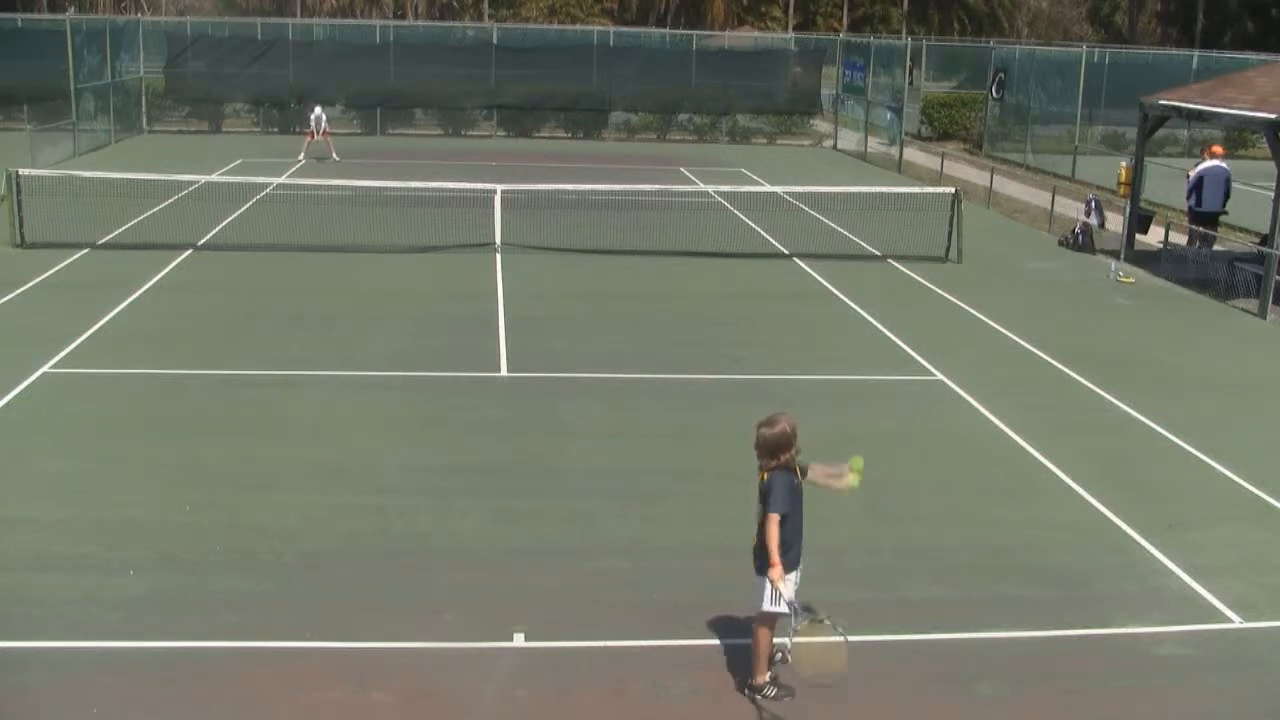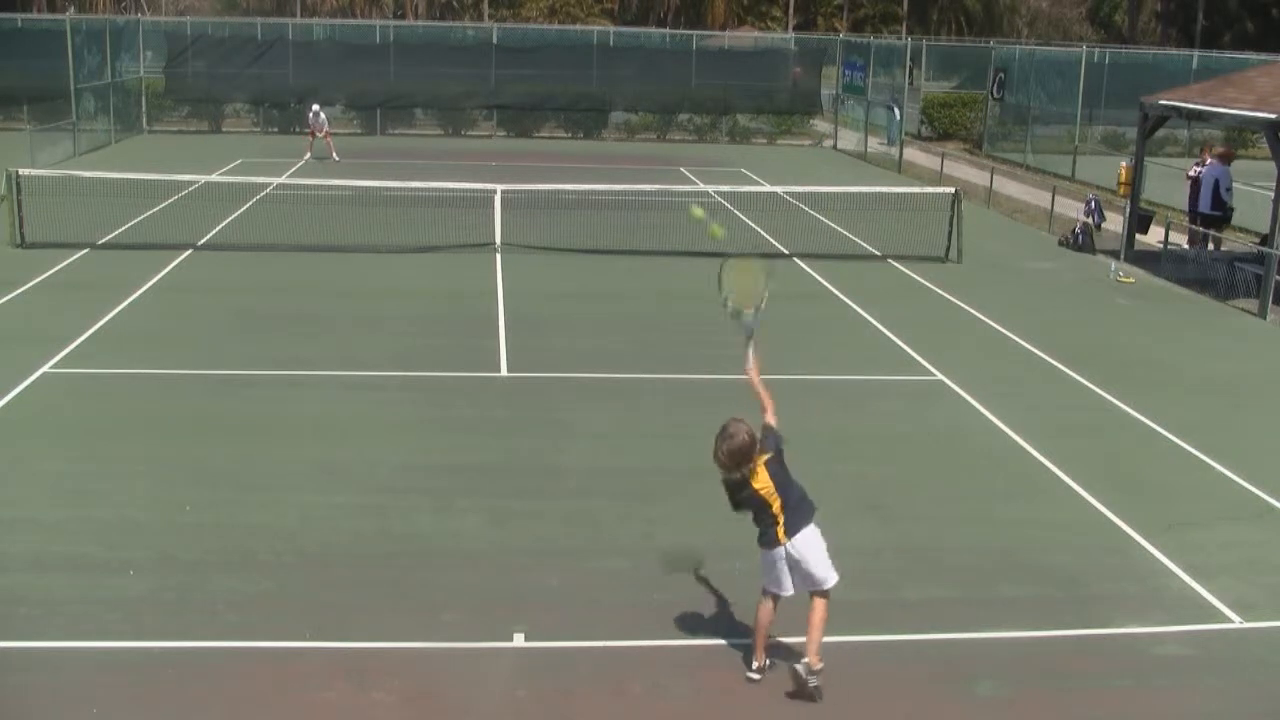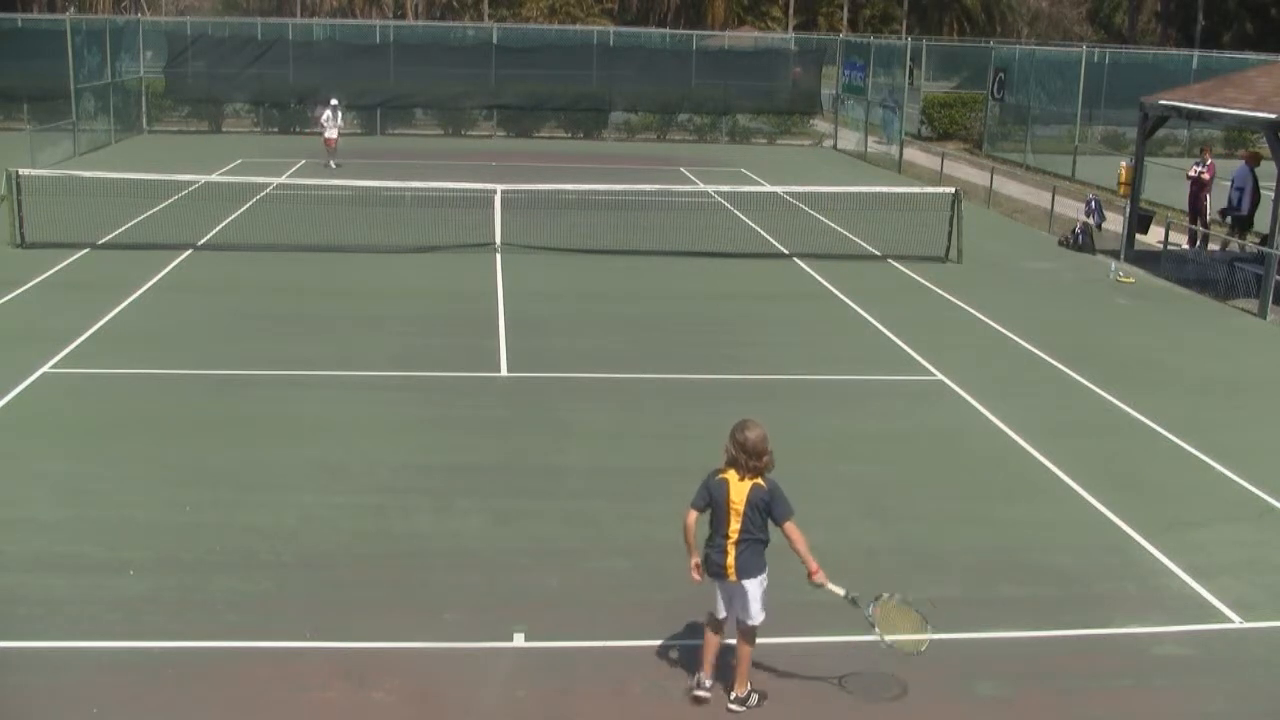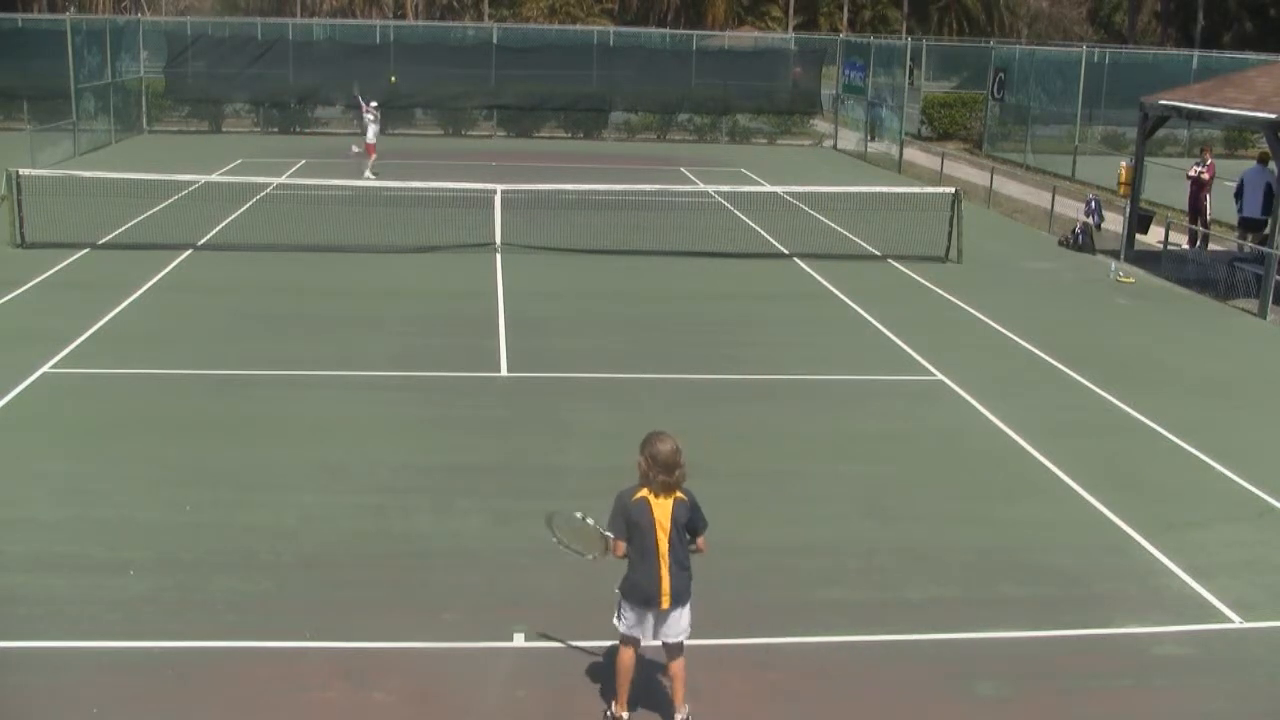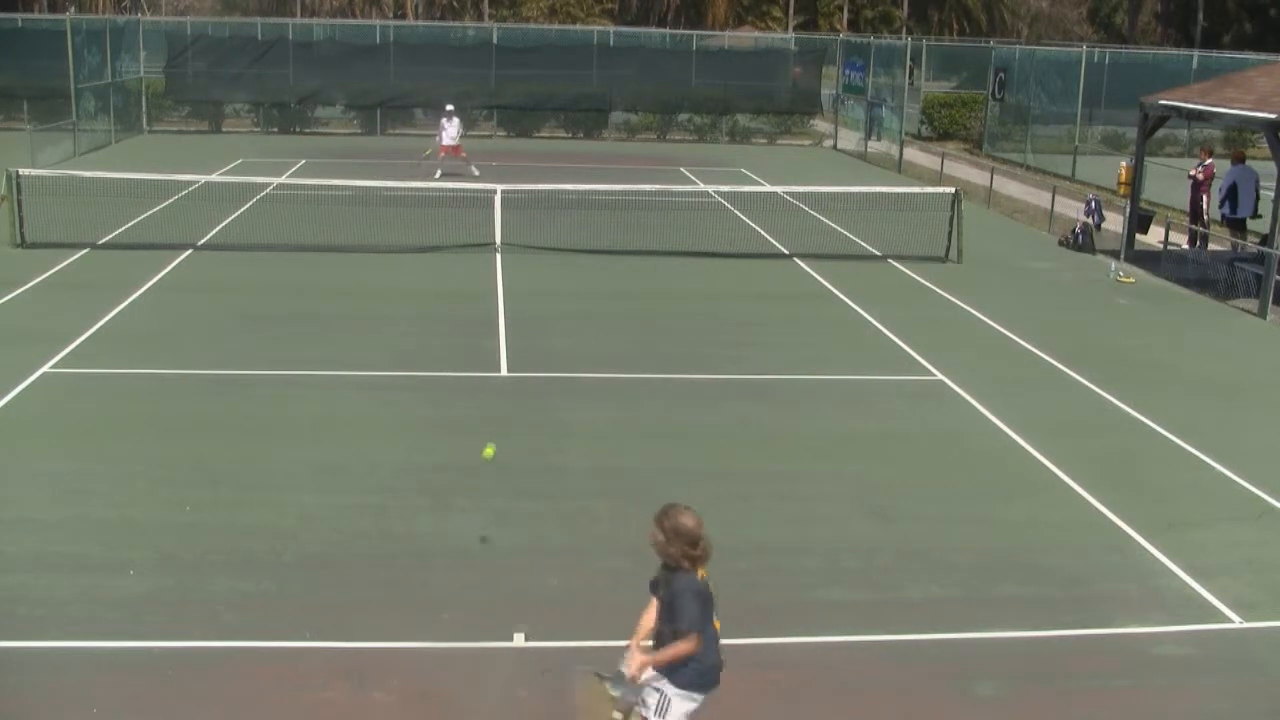
dt=1s
person 1, frame 1
left shoulder: (782, 469)
right shoulder: (778, 479)
left elbow: (807, 471)
right elbow: (772, 522)
left wrist: (836, 474)
right wrist: (774, 564)
left hip: (781, 557)
right hip: (776, 560)
left knee: (770, 613)
right knee: (767, 617)
left ankle: (766, 654)
right ankle: (759, 681)
person 1, frame 2
left shoulder: (733, 482)
right shoulder: (769, 456)
right elbow: (770, 412)
right wrist: (755, 379)
left hip: (771, 541)
right hip: (801, 533)
left knee: (770, 595)
right knee: (820, 593)
left ankle: (757, 661)
right ankle: (811, 662)
person 1, frame 3
left shoulder: (714, 480)
right shoulder: (768, 488)
left elbow: (690, 519)
right elbow: (790, 530)
left wrist: (693, 555)
right wrist: (812, 566)
left hip: (717, 564)
right hip: (749, 569)
left knee: (716, 619)
right knee: (747, 628)
left ankle: (704, 679)
right ankle: (740, 692)
person 1, frame 4
left shoulder: (627, 499)
right shoulder: (686, 500)
left elbow: (619, 551)
right elbow: (700, 545)
left hip: (638, 589)
right hip: (676, 589)
left knee: (628, 643)
right knee: (674, 649)
person 1, frame 5
left shoulder: (687, 586)
right shoulder: (670, 569)
left elbow: (690, 644)
right elbow: (655, 608)
left wrist: (647, 661)
right wrist: (636, 645)
left hip: (688, 675)
right hip: (679, 670)
